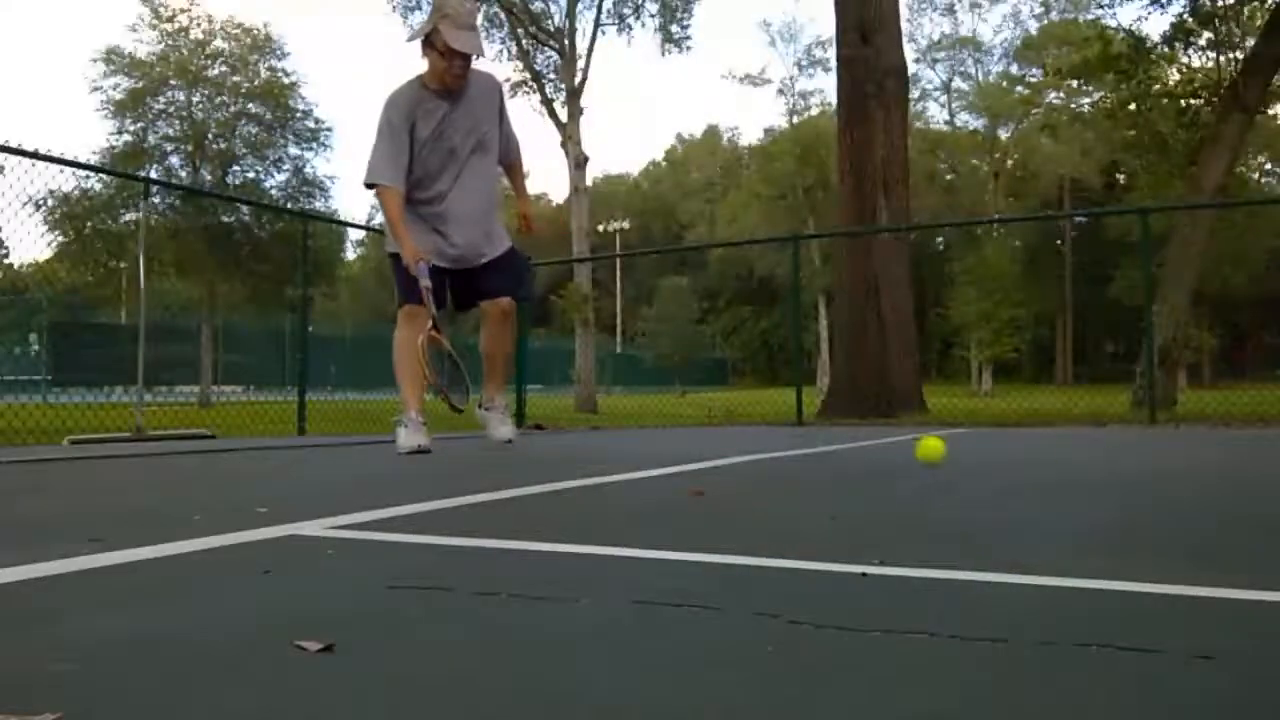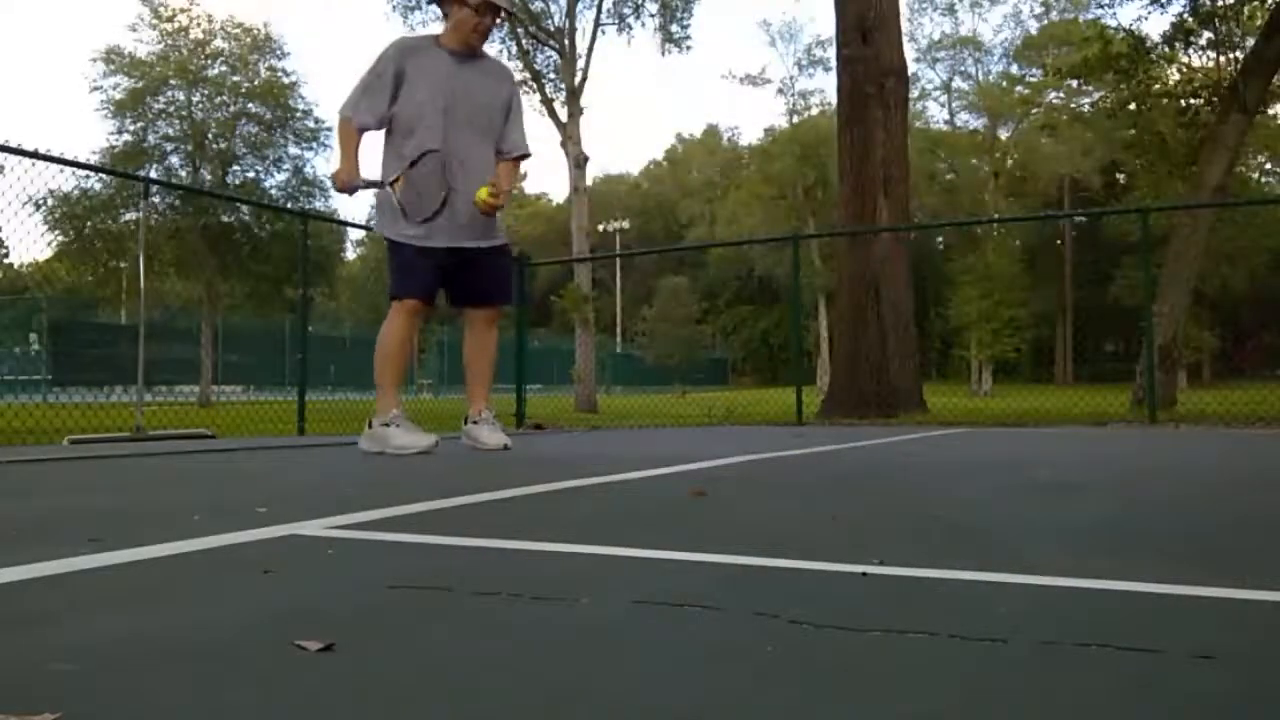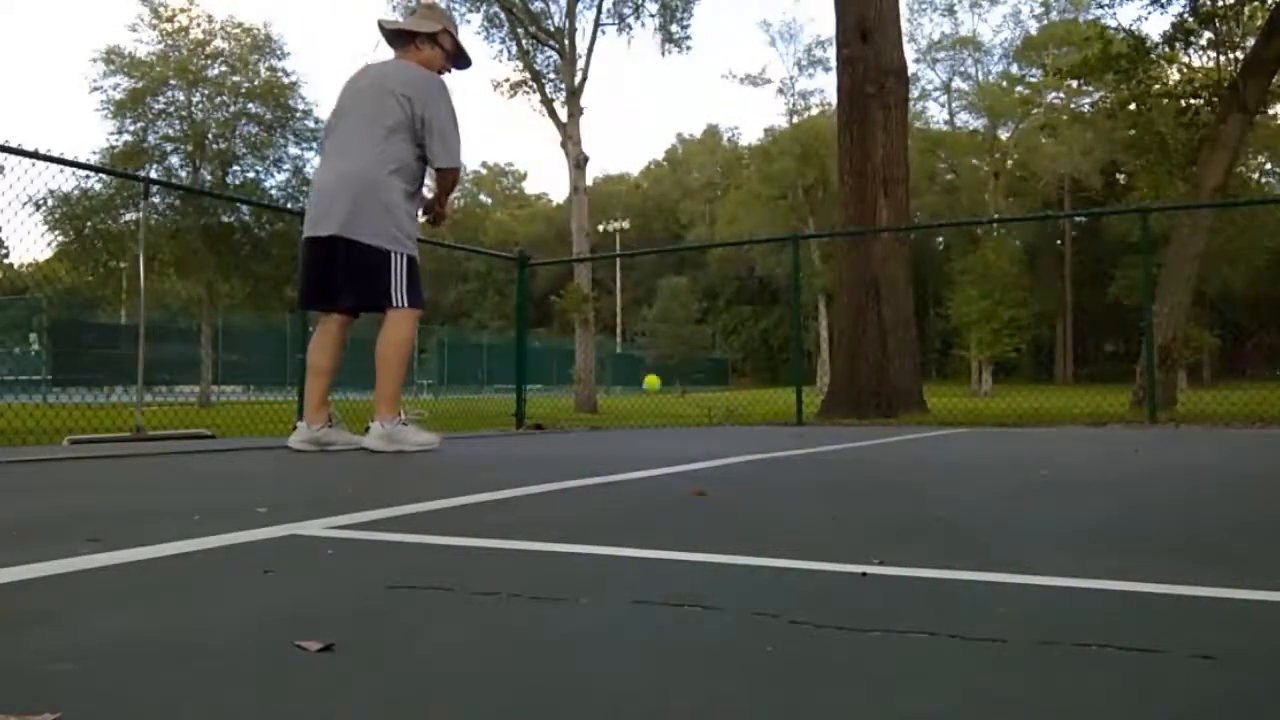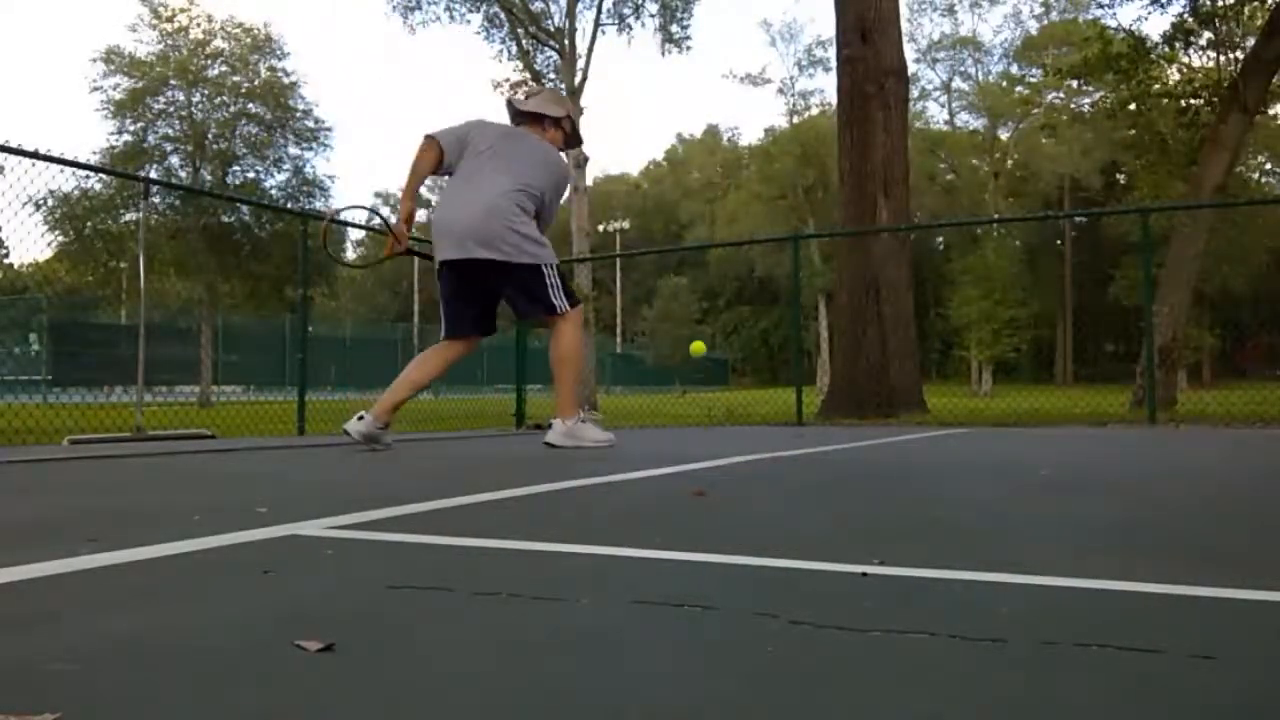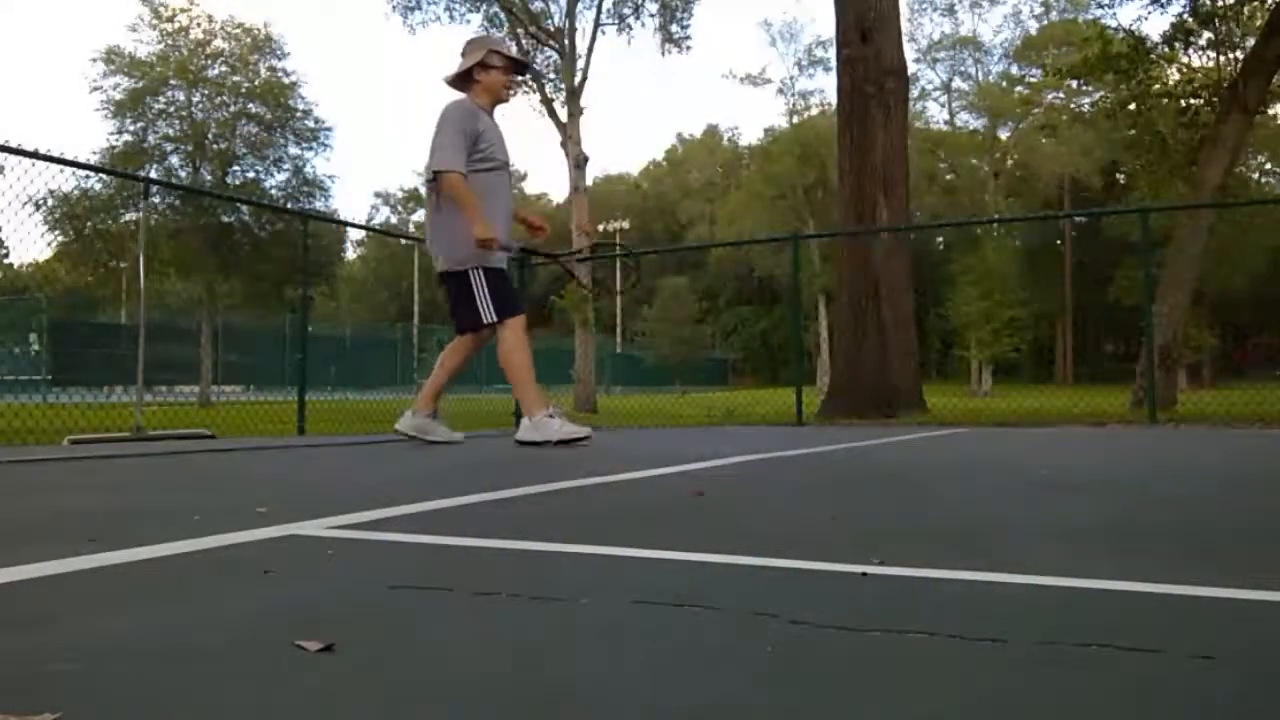
dt=1s
person 1, frame 1
left shoulder: (489, 88)
right shoulder: (403, 104)
left elbow: (507, 149)
right elbow: (388, 180)
left wrist: (522, 198)
right wrist: (405, 238)
left hip: (483, 233)
right hip: (421, 234)
left knee: (502, 307)
right knee: (413, 313)
left ankle: (493, 401)
right ankle: (411, 419)
person 1, frame 2
left shoulder: (500, 77)
right shoulder: (405, 55)
left elbow: (512, 150)
right elbow: (354, 113)
left wrist: (501, 187)
right wrist: (348, 163)
left hip: (477, 223)
right hip: (412, 216)
left knee: (484, 312)
right knee: (408, 306)
left ankle: (478, 416)
right ankle: (385, 418)
person 1, frame 3
left shoulder: (362, 77)
right shoulder: (427, 84)
right elbow: (446, 163)
right wrist: (439, 203)
left hip: (328, 210)
right hip: (378, 215)
left knee: (335, 314)
right knee: (403, 310)
left ankle: (314, 421)
right ankle: (387, 422)
person 1, frame 4
left shoulder: (481, 132)
right shoulder: (555, 166)
left elbow: (433, 145)
right elbow: (539, 227)
left wrist: (406, 206)
left hip: (453, 241)
right hip: (506, 236)
left knee: (457, 343)
right knee: (568, 316)
left ankle: (374, 418)
right ankle: (568, 421)
person 1, frame 5
left shoulder: (485, 122)
right shoulder: (460, 112)
right elbow: (448, 172)
left wrist: (522, 218)
right wrist: (479, 222)
left hip: (483, 248)
right hip: (469, 245)
left knee: (475, 332)
right knee: (511, 323)
left ankle: (421, 413)
right ankle: (538, 416)
